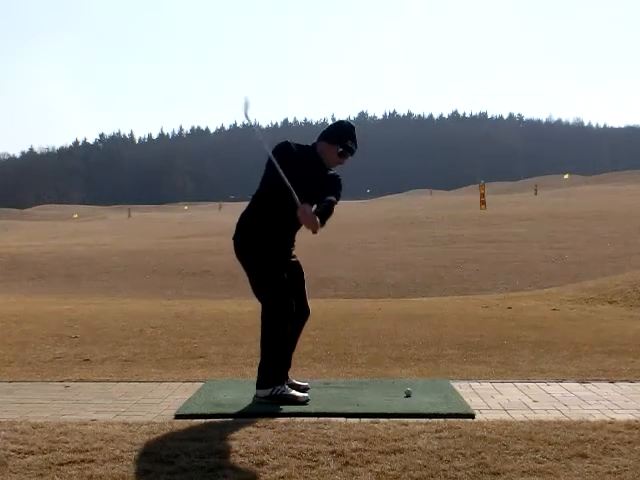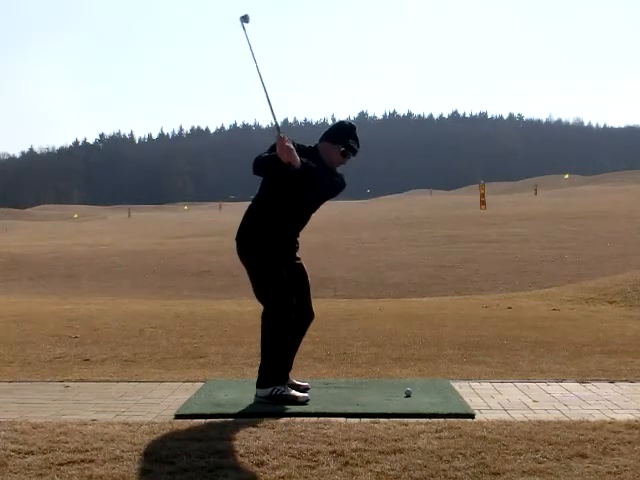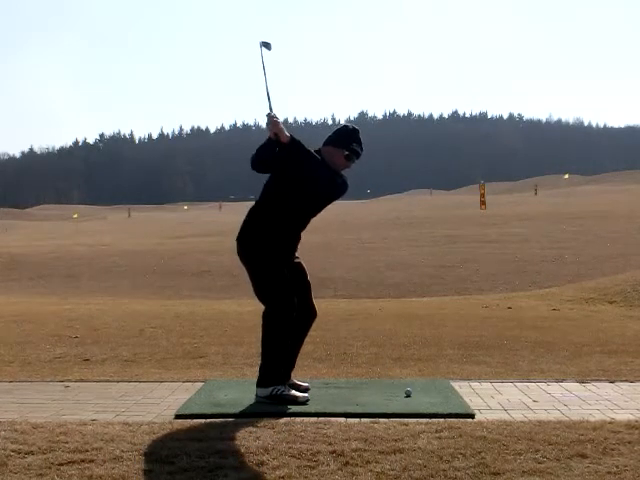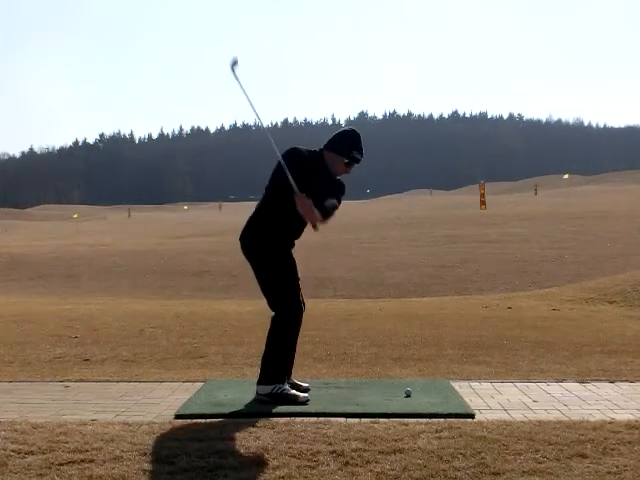
dt=0.5s
person 1, frame 1
left shoulder: (331, 180)
right shoulder: (288, 152)
left elbow: (328, 203)
right elbow: (274, 189)
left wrist: (316, 215)
right wrist: (299, 209)
left hip: (282, 244)
right hip: (254, 240)
left knee: (299, 310)
right knee: (279, 306)
left ankle: (279, 375)
right ankle: (268, 384)
person 1, frame 2
left shoulder: (335, 180)
right shoulder: (286, 149)
left elbow: (318, 179)
right elbow: (259, 166)
left wrist: (296, 163)
right wrist: (280, 157)
left hip: (286, 245)
right hip: (256, 240)
left knee: (303, 311)
right knee: (280, 307)
left ankle: (280, 375)
right ankle: (268, 384)
person 1, frame 3
left shoulder: (337, 184)
right shoulder: (291, 156)
left elbow: (316, 171)
right elbow: (258, 163)
left wrist: (287, 139)
right wrist: (274, 139)
left hip: (284, 248)
right hip: (257, 242)
left knee: (305, 312)
right knee: (282, 307)
left ankle: (282, 375)
right ankle: (269, 384)
person 1, frame 4
left shoulder: (336, 186)
right shoulder: (298, 158)
left elbow: (329, 205)
right elbow: (275, 195)
left wrist: (316, 211)
right wrist: (302, 210)
left hip: (277, 243)
right hip: (263, 241)
left knee: (291, 308)
right knee: (289, 308)
left ankle: (281, 375)
right ankle: (269, 383)
